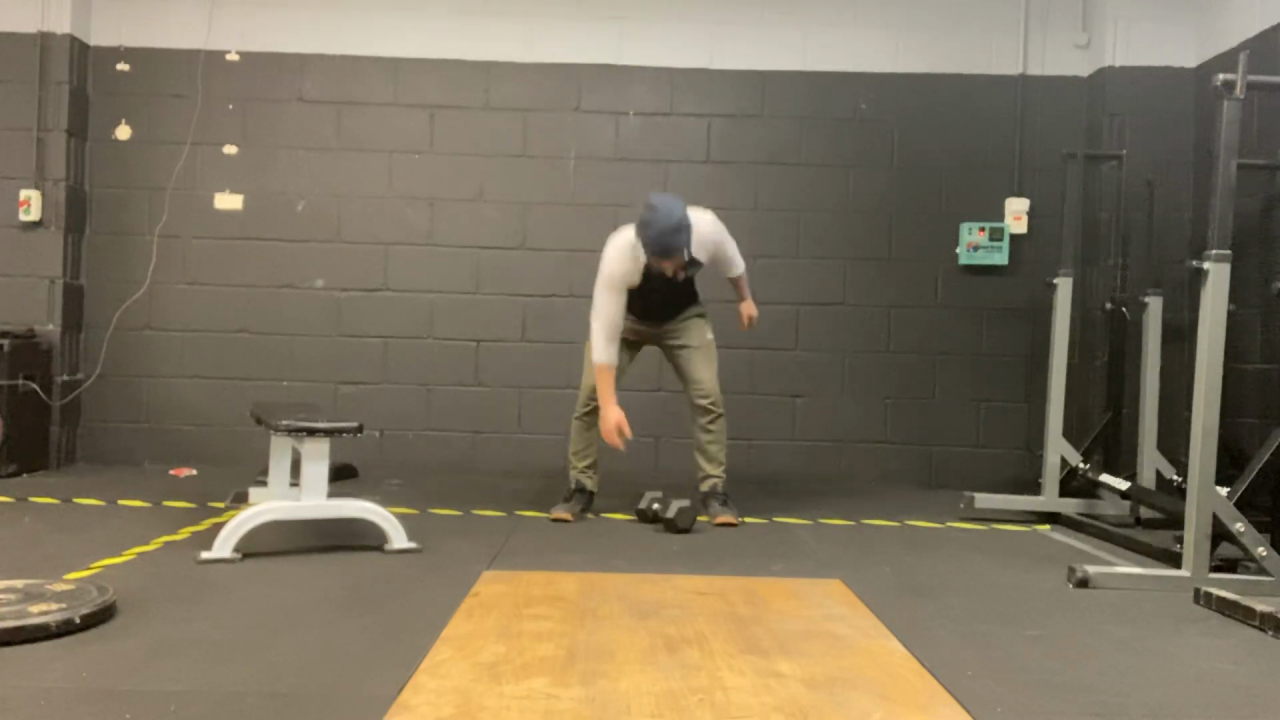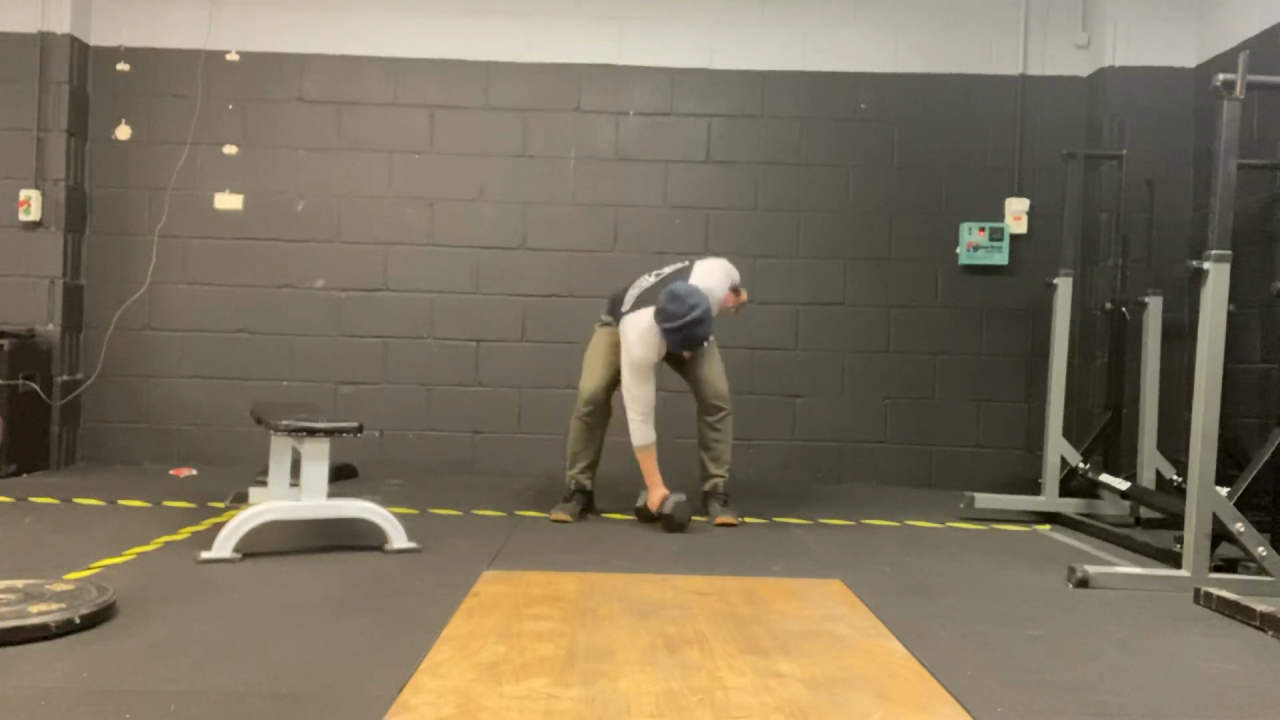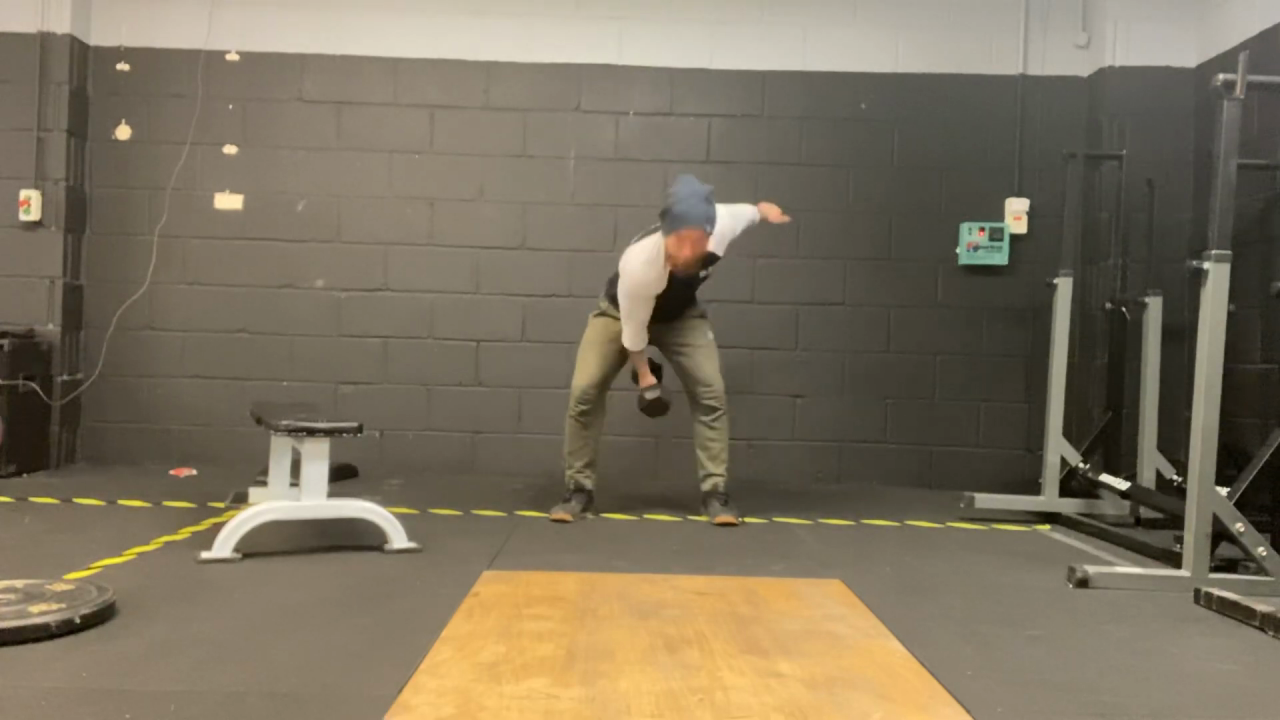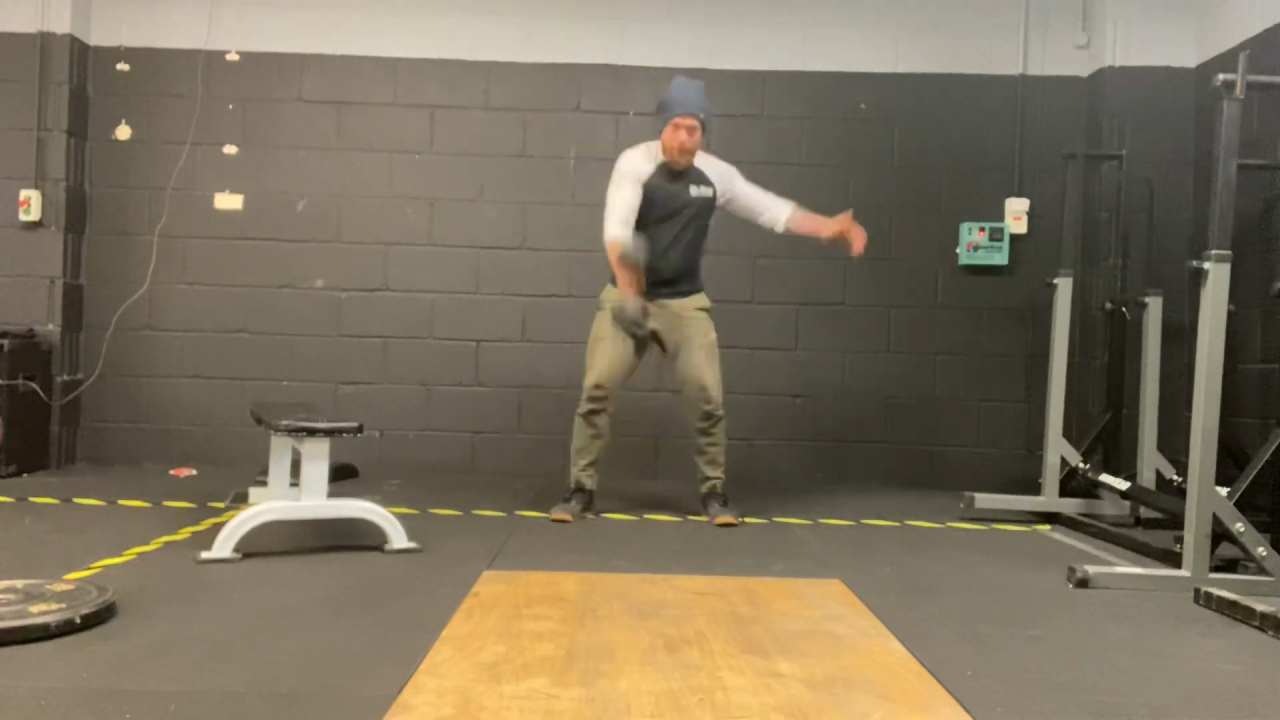
dt=0.5s
person 1, frame 1
left shoulder: (706, 227)
right shoulder: (620, 252)
left elbow: (732, 261)
right elbow: (603, 329)
left wrist: (745, 299)
right wrist: (612, 406)
left hip: (683, 315)
right hip: (627, 318)
left knee: (707, 395)
right knee: (591, 394)
left ankle: (714, 492)
right ankle: (580, 489)
person 1, frame 2
left shoulder: (712, 282)
right shoulder: (638, 337)
left elbow: (728, 271)
right elbow: (640, 416)
left wrist: (737, 289)
right wrist: (654, 484)
left hip: (688, 328)
right hip: (619, 325)
left knee: (716, 396)
right knee: (592, 395)
left ankle: (715, 493)
right ankle: (579, 491)
person 1, frame 3
left shoulder: (723, 223)
right shoulder: (639, 263)
left elbow: (746, 211)
right elbow: (634, 330)
left wrist: (764, 209)
right wrist: (643, 374)
left hip: (681, 316)
right hip: (620, 314)
left knee: (711, 391)
right knee: (585, 390)
left ankle: (715, 492)
right ankle: (578, 490)
person 1, frame 4
left shoulder: (715, 173)
right shoulder: (636, 162)
left elbow: (769, 208)
right elbow: (616, 229)
left wrist: (826, 227)
right wrist: (623, 271)
left hip: (685, 302)
right hip: (627, 297)
left knee: (707, 398)
right knee: (597, 391)
left ankle: (713, 493)
right ankle: (581, 490)
